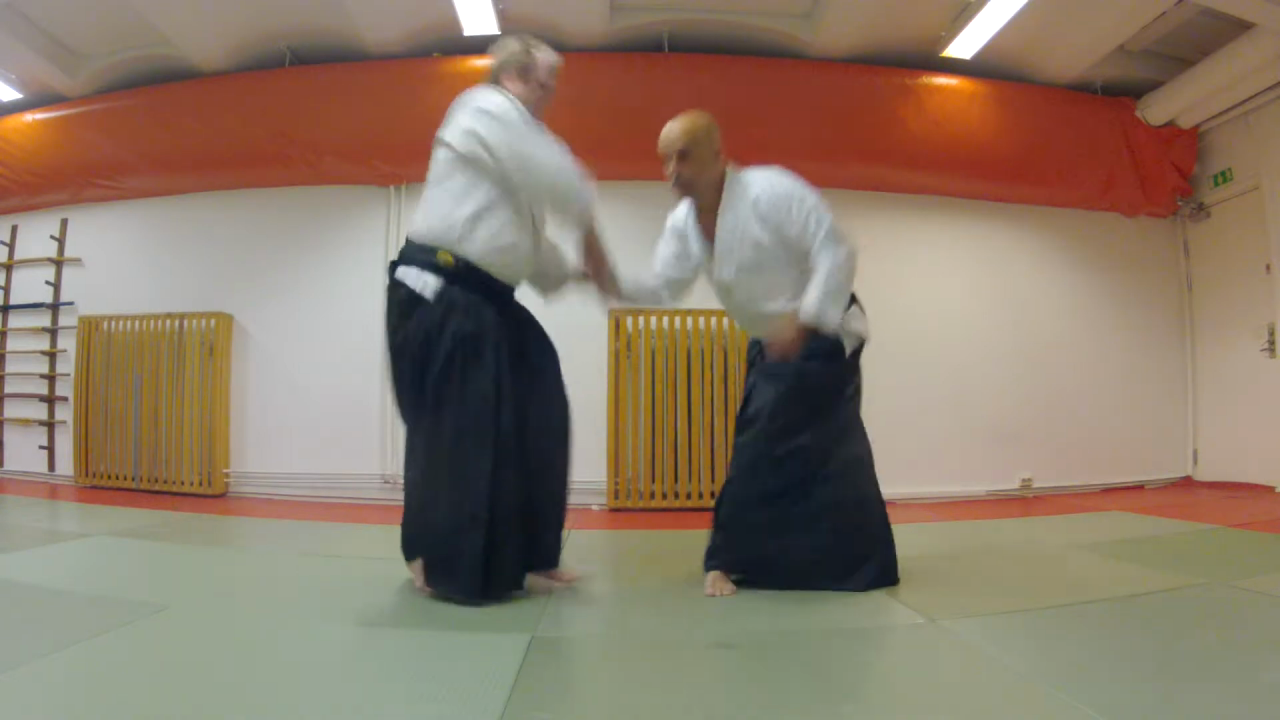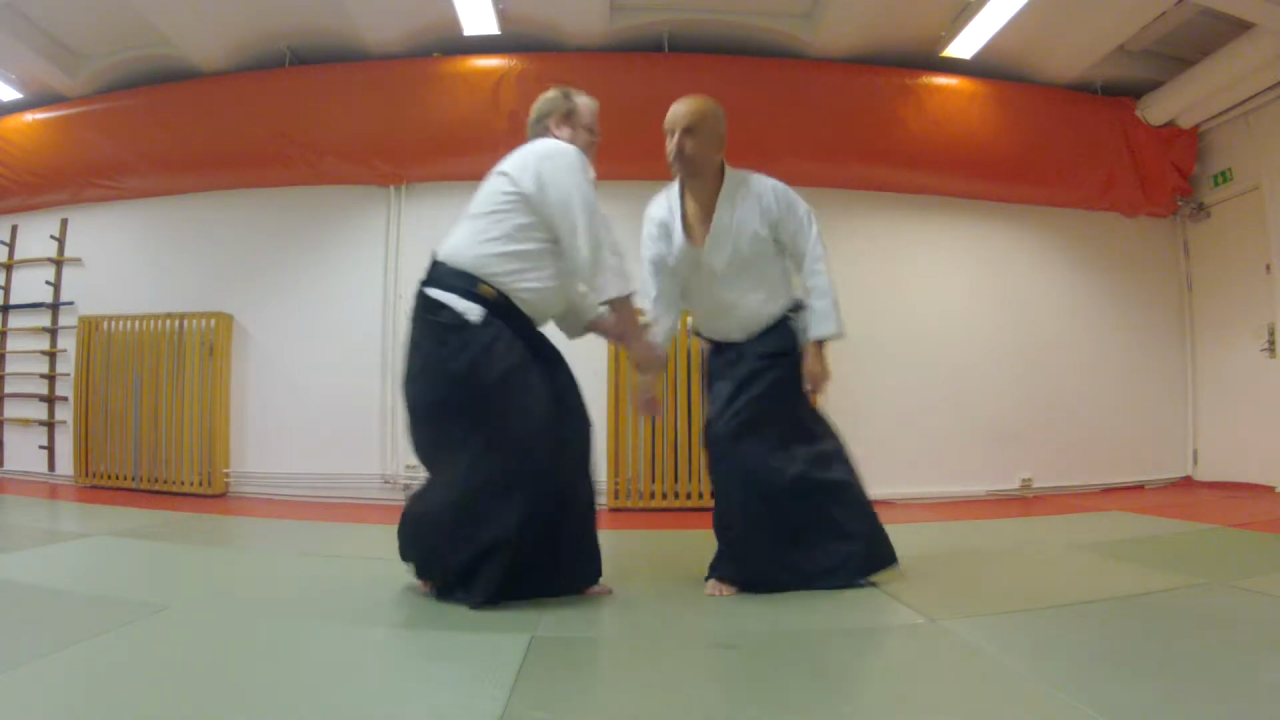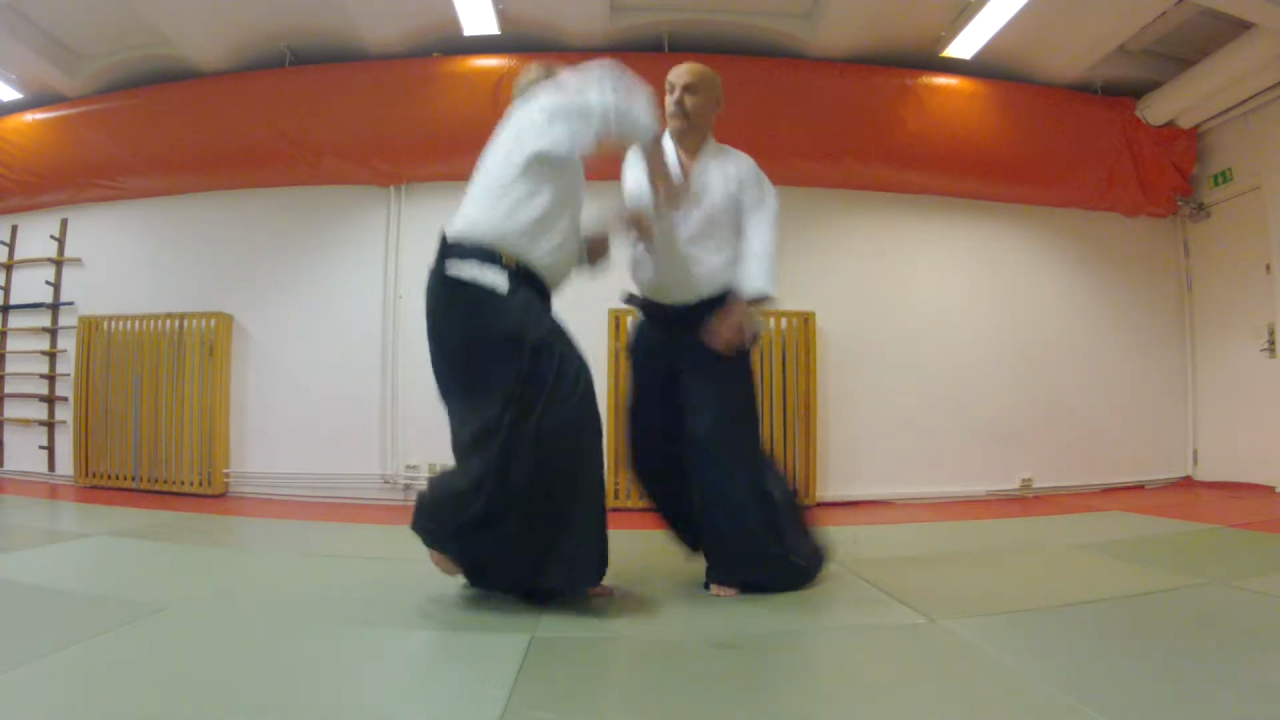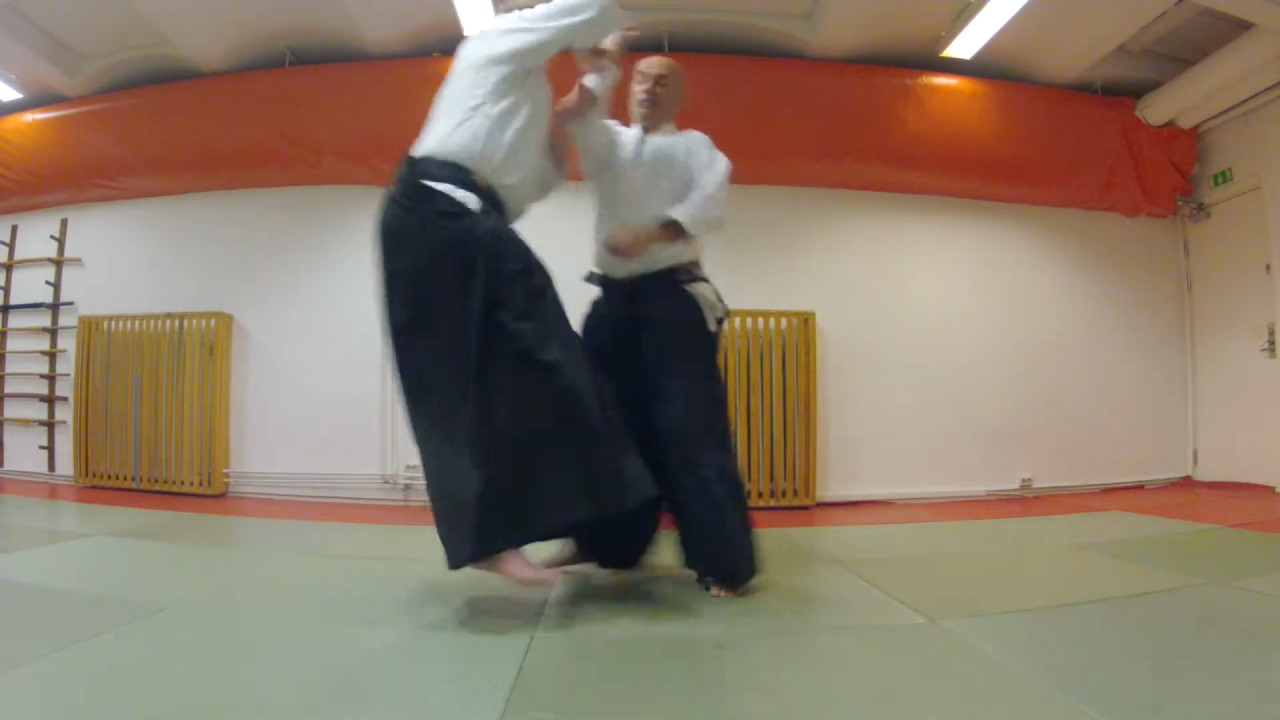
dt=0.2s
person 1, frame 1
left shoulder: (521, 155)
right shoulder: (487, 111)
left elbow: (532, 239)
right elbow: (556, 176)
left wrist: (571, 274)
right wrist: (589, 223)
left hip: (487, 300)
right hip: (440, 296)
left knee: (531, 420)
right knee: (457, 427)
left ankle: (523, 554)
right ankle: (437, 558)
person 1, frame 2
left shoulder: (550, 169)
right shoulder: (555, 159)
left elbow: (562, 285)
right elbow: (594, 254)
left wrist: (605, 327)
right wrist: (633, 334)
left hip: (496, 325)
right hip: (462, 320)
left knee: (553, 431)
right knee: (490, 446)
left ankle: (555, 569)
right ankle: (434, 560)
person 1, frame 3
left shoulder: (545, 150)
right shoulder: (547, 109)
left elbow: (552, 244)
right elbow: (613, 95)
left wrist: (590, 245)
right wrist: (657, 160)
left hip: (500, 294)
right hip: (483, 293)
left knee: (561, 410)
right knee: (539, 416)
left ankle: (545, 566)
right ankle: (450, 529)
person 1, frame 4
left shoulder: (517, 98)
left elbow: (530, 178)
left wrist: (558, 125)
left hip: (426, 220)
right hip: (445, 216)
right knee: (521, 357)
right ankle: (493, 536)
person 2, frame 1
left shoulder: (771, 192)
right shoulder: (683, 221)
left elbow: (834, 254)
right elbow: (663, 284)
left wrist: (803, 322)
right wrist: (612, 281)
left hip: (821, 339)
right hip: (771, 345)
left knee: (768, 442)
right knee: (796, 449)
left ankle: (735, 559)
person 2, frame 2
left shoulder: (768, 196)
right shoulder: (660, 213)
left elbow: (814, 264)
right elbow: (662, 295)
left wrist: (815, 345)
right wrist: (648, 364)
left hip: (773, 344)
right hip: (723, 352)
left knee: (737, 442)
right knee: (792, 448)
left ankle: (741, 564)
person 2, frame 3
left shoulder: (739, 168)
right shoulder: (644, 158)
left elbow: (759, 238)
right elbow: (641, 208)
left wrist: (742, 307)
right wrist: (643, 214)
left hip: (714, 321)
right hip: (657, 324)
left knee: (718, 441)
right knee: (655, 447)
left ankle: (744, 564)
person 2, frame 4
left shoulder: (695, 146)
right shoulder: (606, 139)
left elbow: (710, 203)
right elbow: (566, 129)
left wrist: (654, 233)
right wrist: (600, 72)
left hip: (675, 303)
right hip: (616, 303)
left knee: (688, 429)
left ankle: (726, 562)
right ankle: (597, 541)
